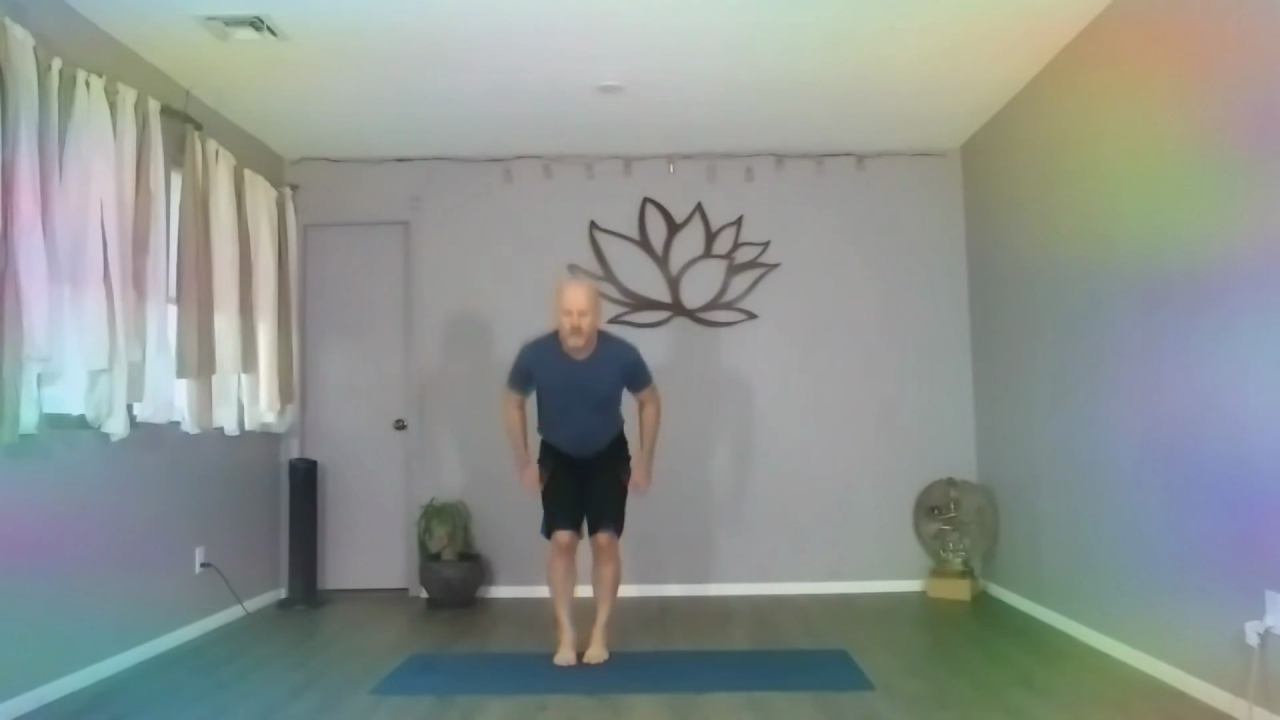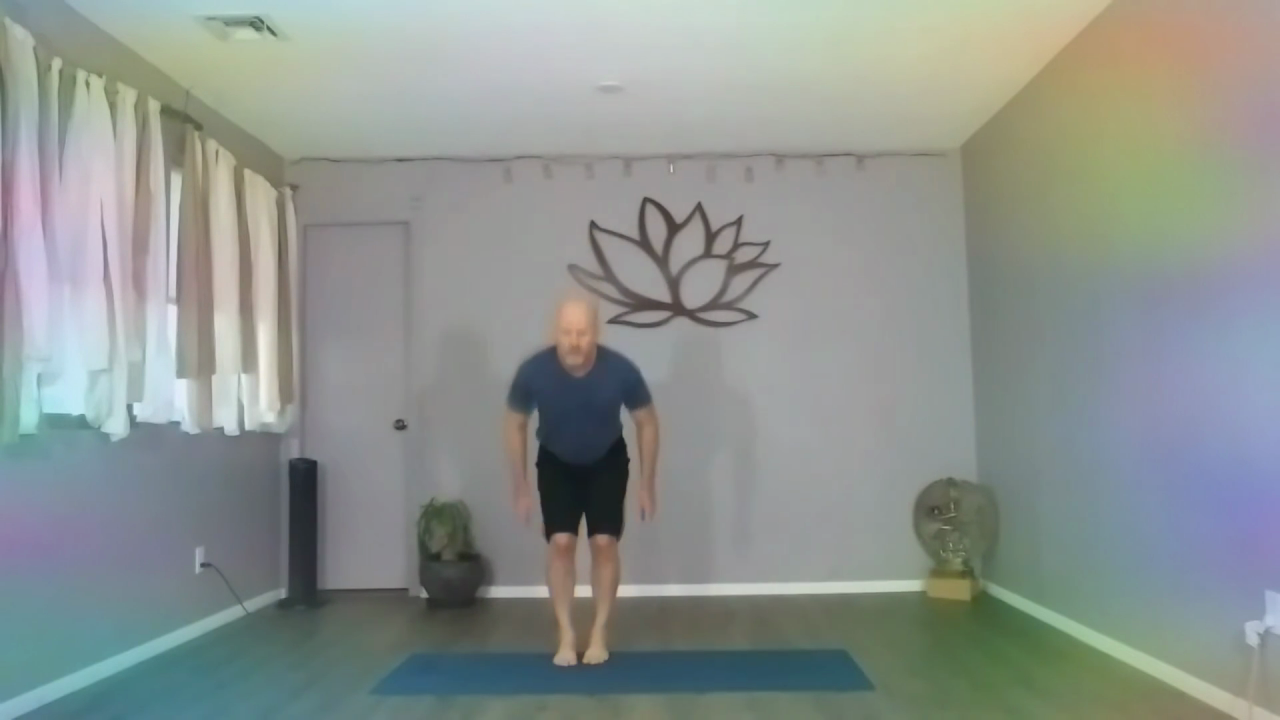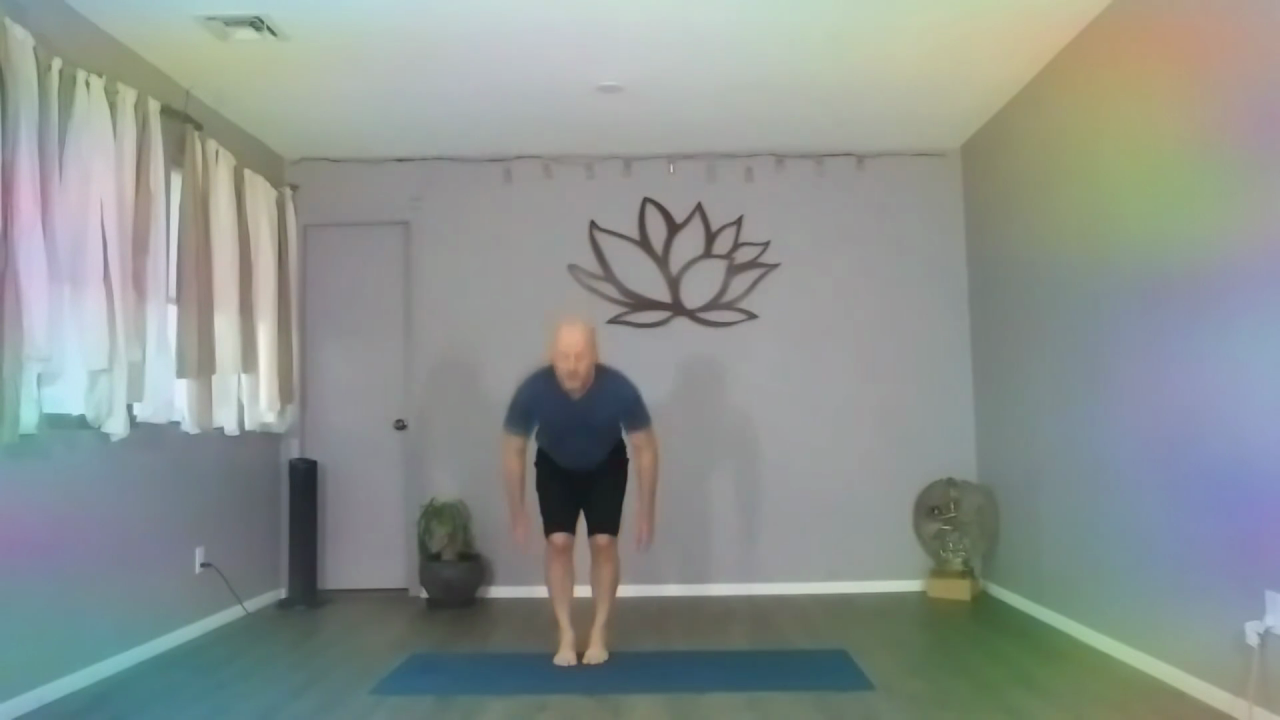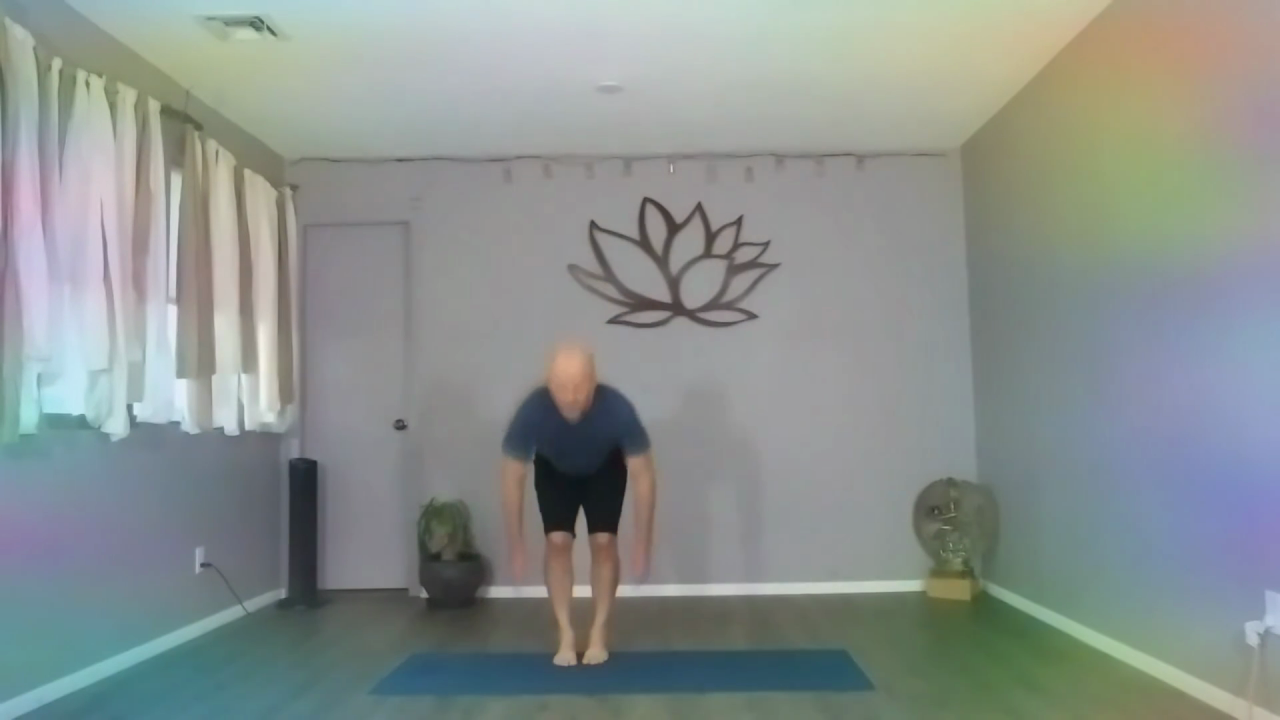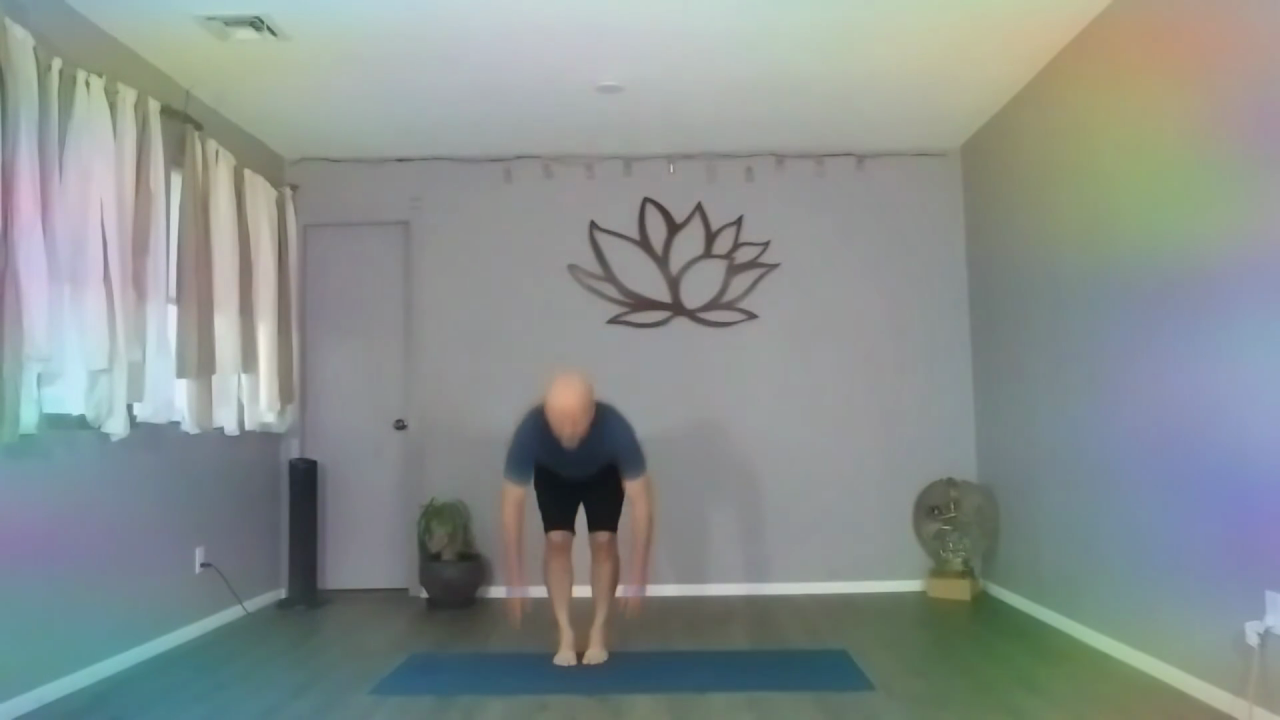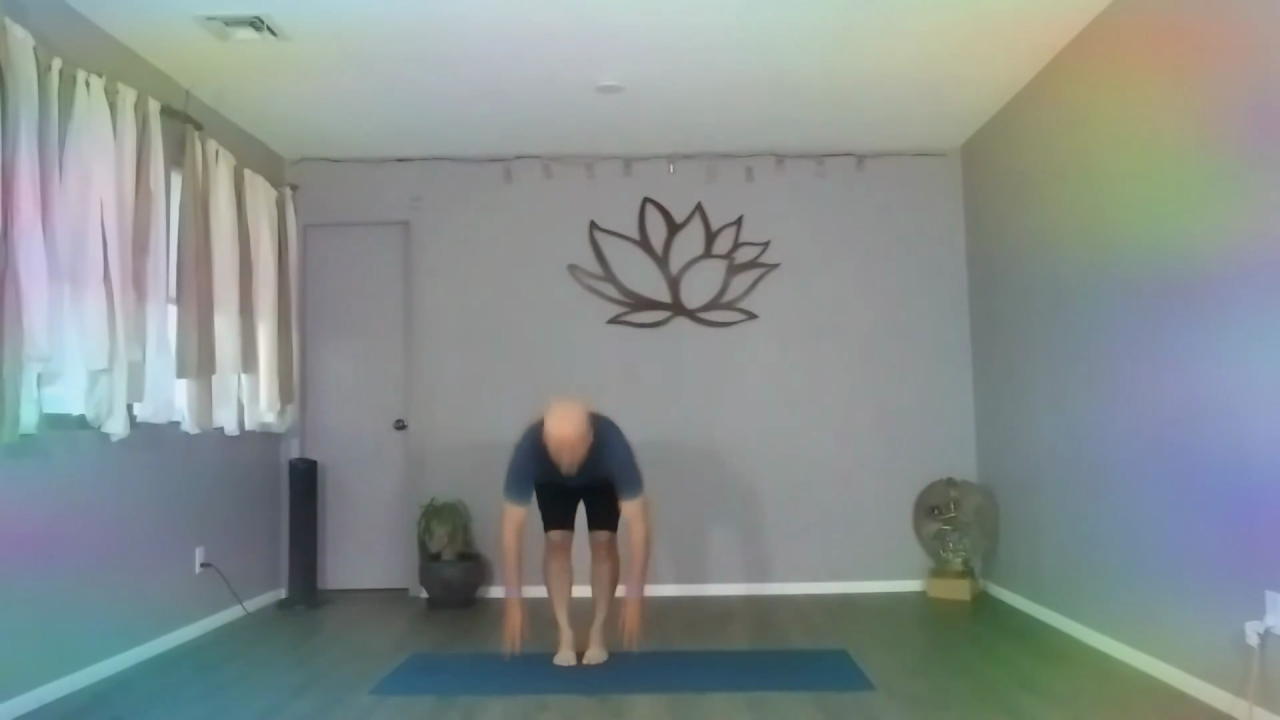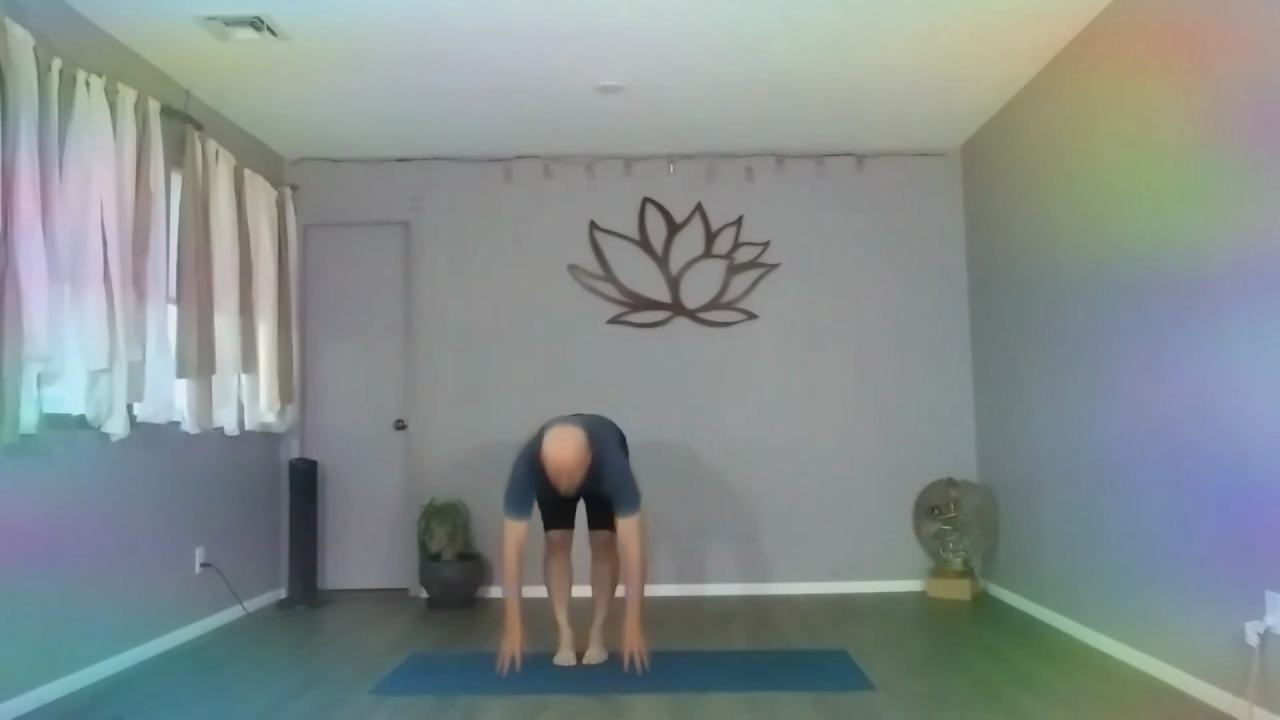
dt=0.1s
person 1, frame 1
left shoulder: (622, 355)
right shoulder: (534, 355)
left elbow: (649, 403)
right elbow: (513, 403)
left wrist: (644, 462)
right wrist: (523, 462)
left hip: (608, 457)
right hip: (557, 459)
left knee: (605, 541)
right knee: (562, 541)
left ankle: (599, 634)
right ankle: (565, 635)
person 1, frame 2
left shoulder: (621, 371)
right shoulder: (533, 371)
left elbow: (647, 423)
right elbow: (514, 424)
left wrist: (647, 486)
right wrist: (520, 488)
left hip: (607, 461)
right hip: (556, 463)
left knee: (604, 543)
right knee: (561, 543)
left ankle: (599, 634)
right ankle: (565, 635)
person 1, frame 3
left shoulder: (620, 389)
right shoulder: (533, 390)
left elbow: (645, 448)
right elbow: (514, 450)
left wrist: (646, 514)
right wrist: (517, 515)
left hip: (605, 466)
right hip: (554, 468)
left knee: (603, 542)
right knee: (558, 542)
left ankle: (598, 634)
right ankle: (566, 636)
person 1, frame 4
left shoulder: (617, 409)
right shoulder: (531, 412)
left elbow: (643, 474)
right elbow: (512, 477)
left wrist: (644, 542)
right wrist: (515, 547)
left hip: (605, 468)
right hip: (553, 471)
left knee: (603, 543)
right knee: (557, 543)
left ankle: (598, 634)
right ankle: (565, 636)
person 1, frame 5
left shoulder: (615, 429)
right shoulder: (530, 431)
left elbow: (641, 502)
right elbow: (512, 505)
left wrist: (637, 579)
right wrist: (515, 583)
left hip: (603, 475)
right hip: (551, 474)
left knee: (603, 540)
right knee: (557, 540)
left ankle: (598, 632)
right ankle: (565, 634)
person 1, frame 6
left shoulder: (613, 447)
right shoulder: (529, 450)
left elbow: (638, 524)
right elbow: (512, 527)
left wrist: (634, 598)
right wrist: (513, 602)
left knee: (603, 542)
right knee: (557, 542)
left ankle: (597, 633)
right ankle: (565, 635)
person 1, frame 7
left shoulder: (611, 463)
right shoulder: (527, 466)
left elbow: (632, 544)
right elbow: (512, 546)
left wrist: (632, 622)
right wrist: (513, 624)
left knee: (604, 542)
right knee: (556, 542)
left ankle: (597, 633)
right ankle: (565, 635)
